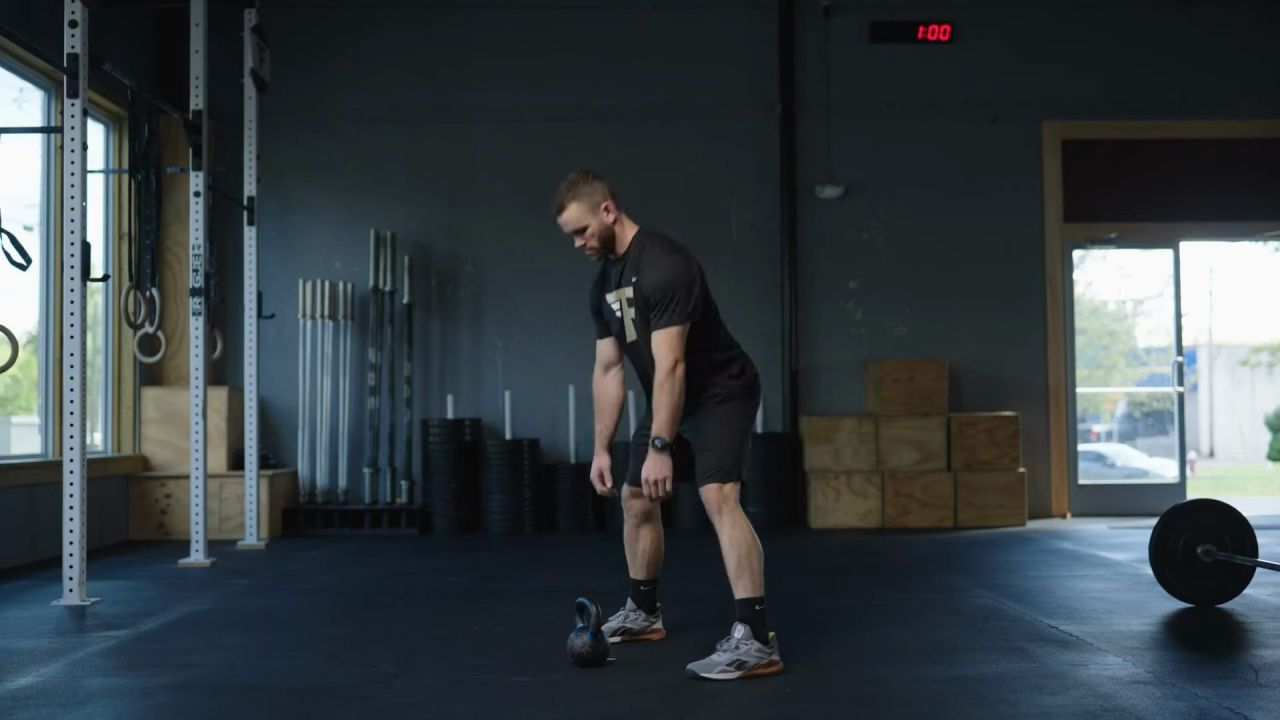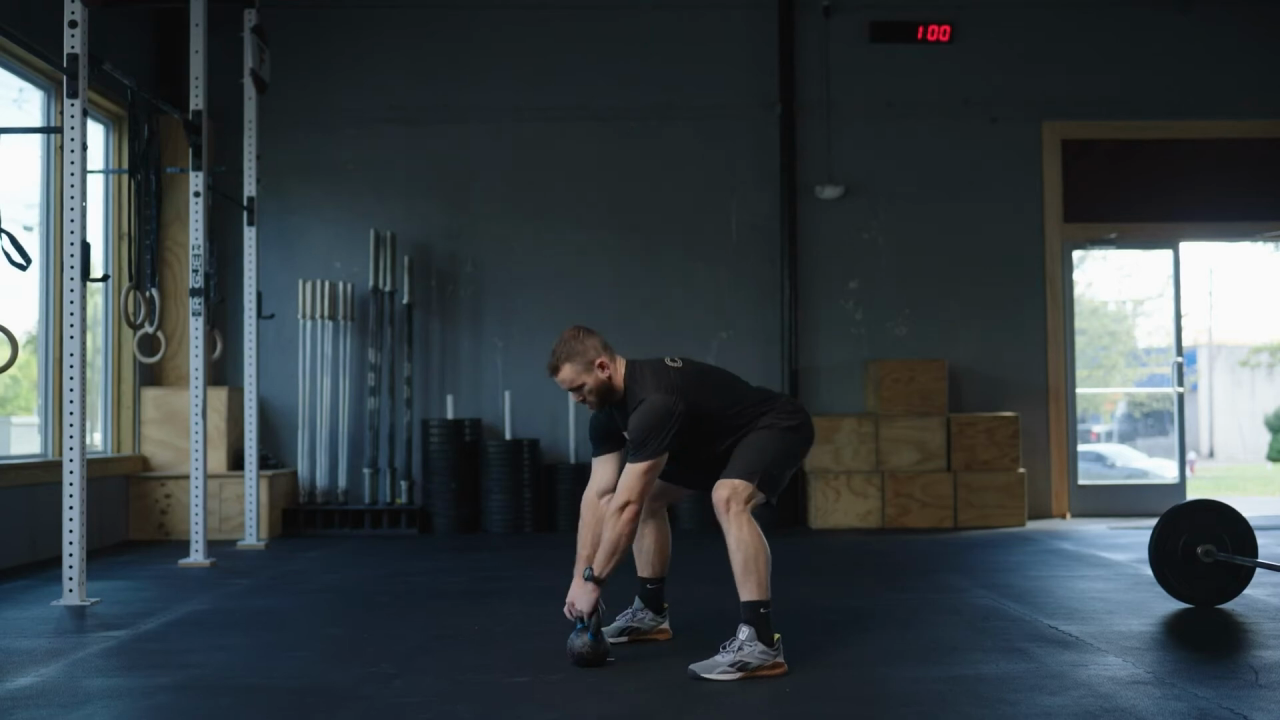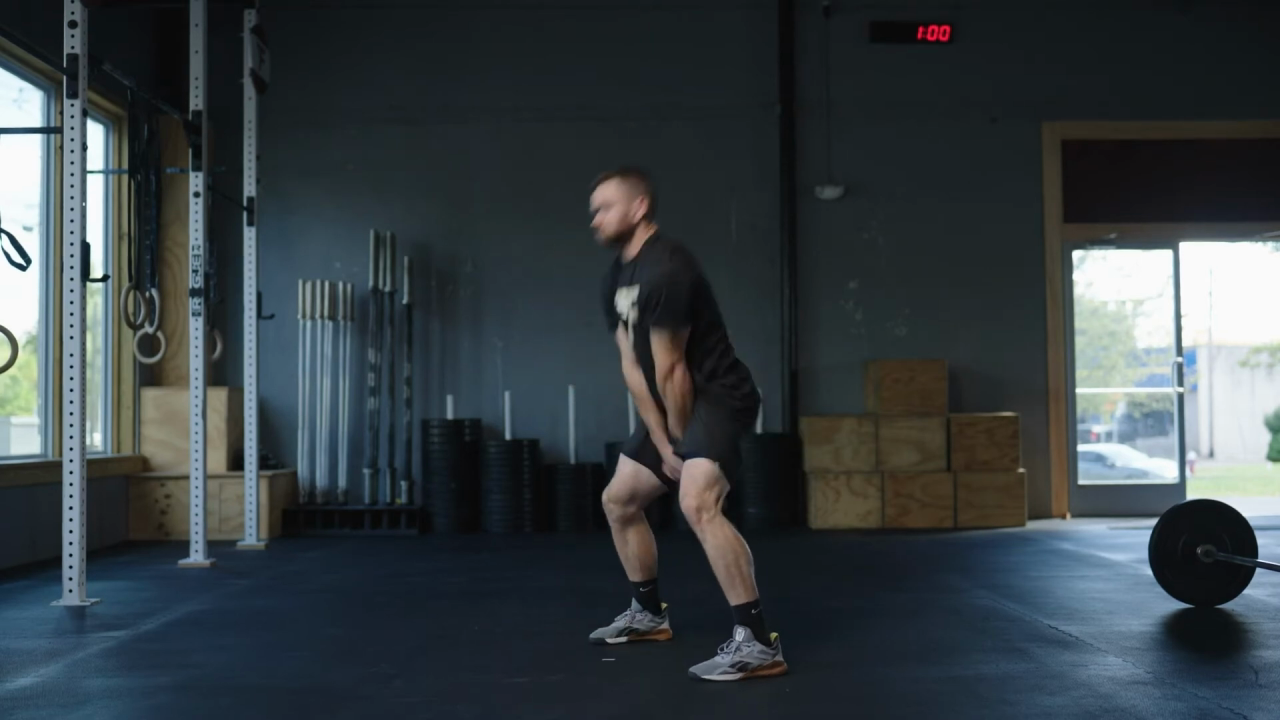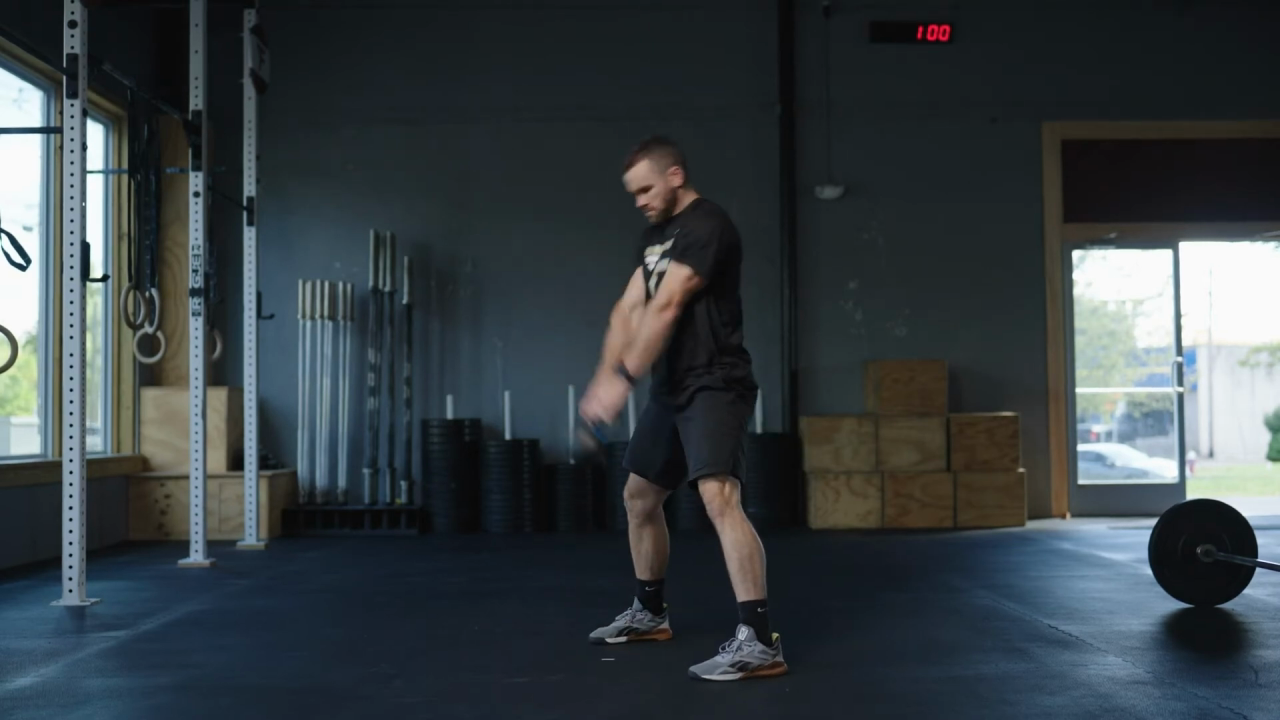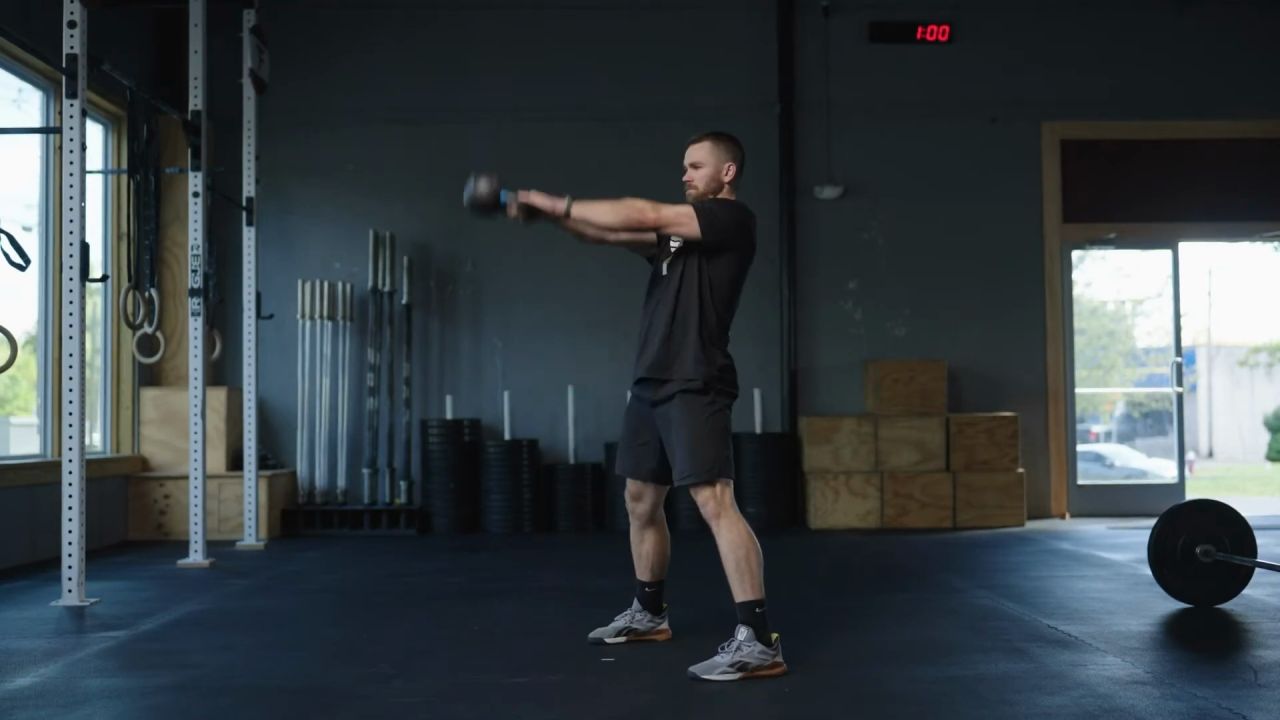
dt=1s
person 1, frame 1
left shoulder: (663, 265)
right shoulder: (605, 281)
left elbow: (670, 364)
right elbow: (607, 369)
left wrist: (659, 448)
right wrist: (601, 448)
left hip: (721, 393)
right hip: (671, 402)
left knee: (718, 499)
right knee: (636, 499)
left ankle: (755, 639)
right ankle: (643, 611)
person 1, frame 2
left shoulder: (655, 401)
right shoulder: (607, 411)
left elbow: (626, 505)
right elbow: (599, 494)
left wrist: (593, 580)
right wrist: (579, 576)
left hip: (778, 425)
left knee: (727, 498)
right knee: (648, 496)
left ankle: (760, 643)
right ankle: (651, 611)
person 1, frame 3
left shoulder: (666, 270)
right shoulder: (617, 277)
left elbow: (671, 370)
right elbow: (634, 369)
left wrist: (683, 449)
right wrist: (663, 445)
left hip: (718, 399)
right hip: (671, 409)
left knee: (697, 503)
right knee: (617, 500)
left ankle: (757, 641)
right ankle: (649, 613)
person 1, frame 4
left shoulder: (707, 226)
right shoulder: (654, 236)
left elbow: (666, 308)
right elbow: (629, 308)
left wrist: (624, 380)
right wrist: (604, 375)
left hip: (715, 386)
right hip: (670, 389)
left knee: (718, 499)
right knee: (639, 497)
left ankle: (760, 640)
right ankle: (649, 612)
person 1, frame 5
left shoulder: (732, 218)
right shoulder: (680, 225)
left elbow: (644, 216)
right elbow: (619, 230)
left wrist: (559, 205)
right wrist: (553, 209)
left hip: (695, 385)
right hip: (651, 384)
left knee: (714, 502)
right knee: (641, 501)
left ankle: (758, 640)
right ankle: (649, 612)
